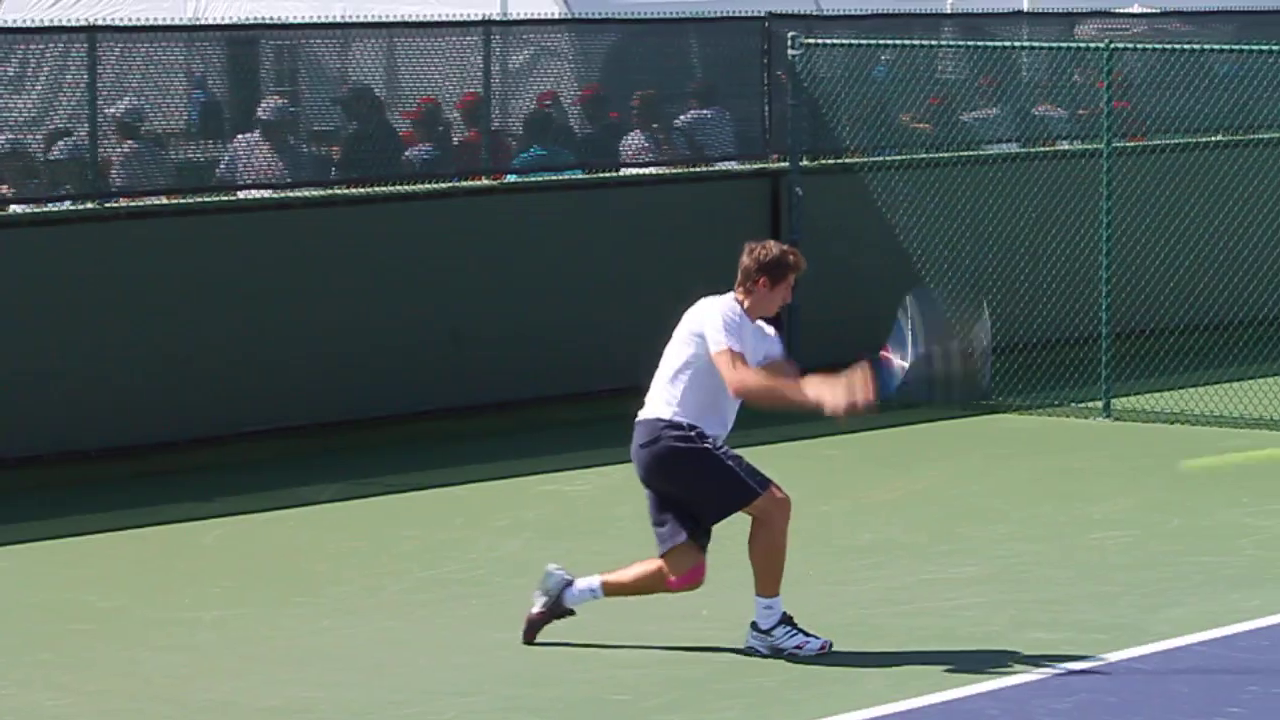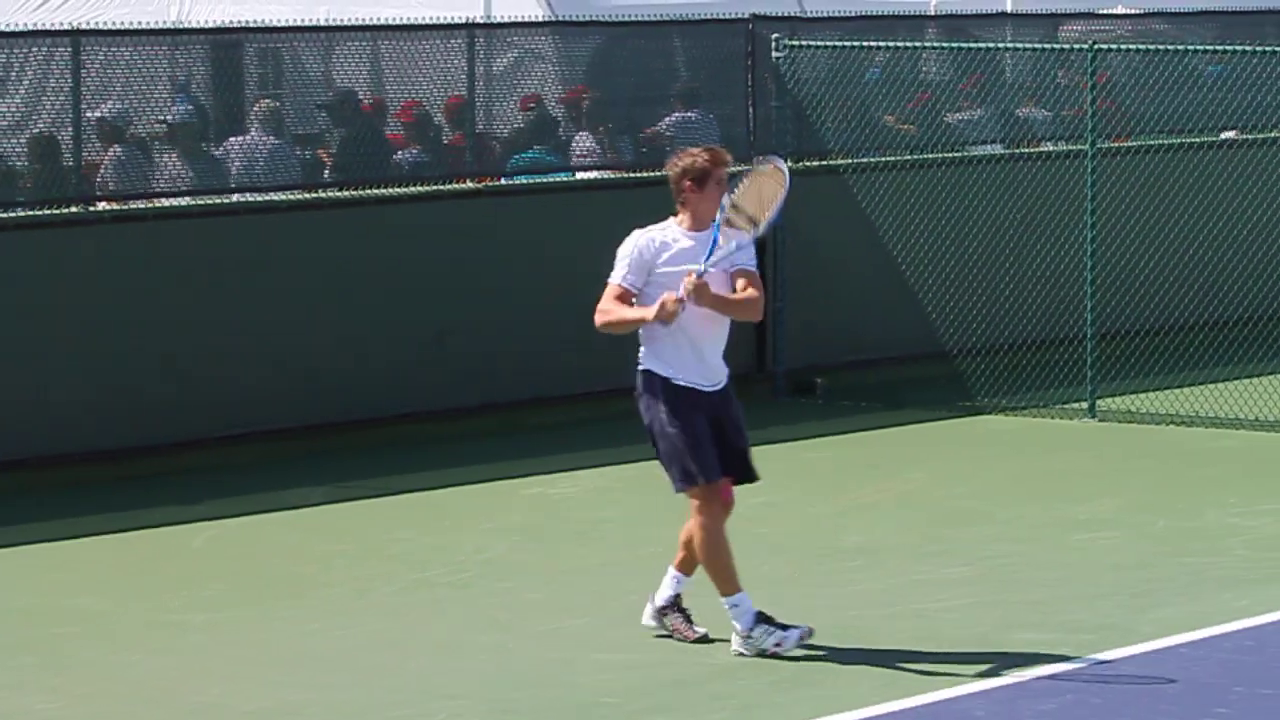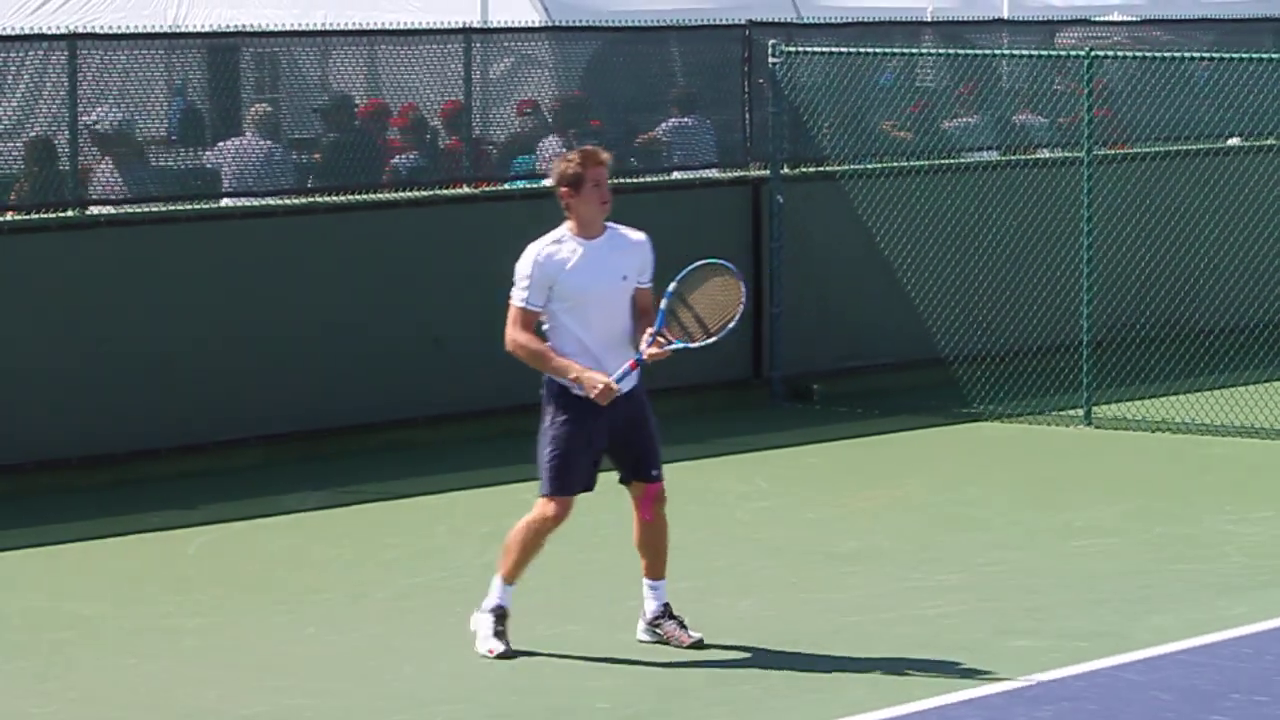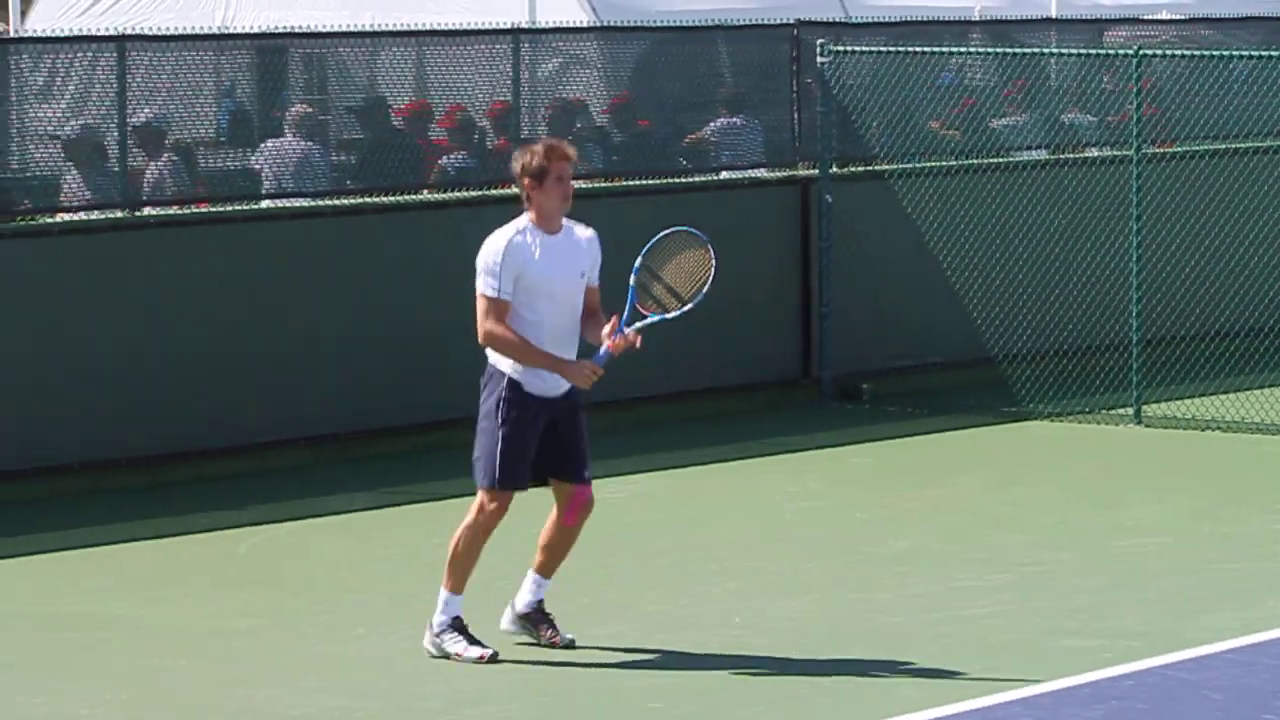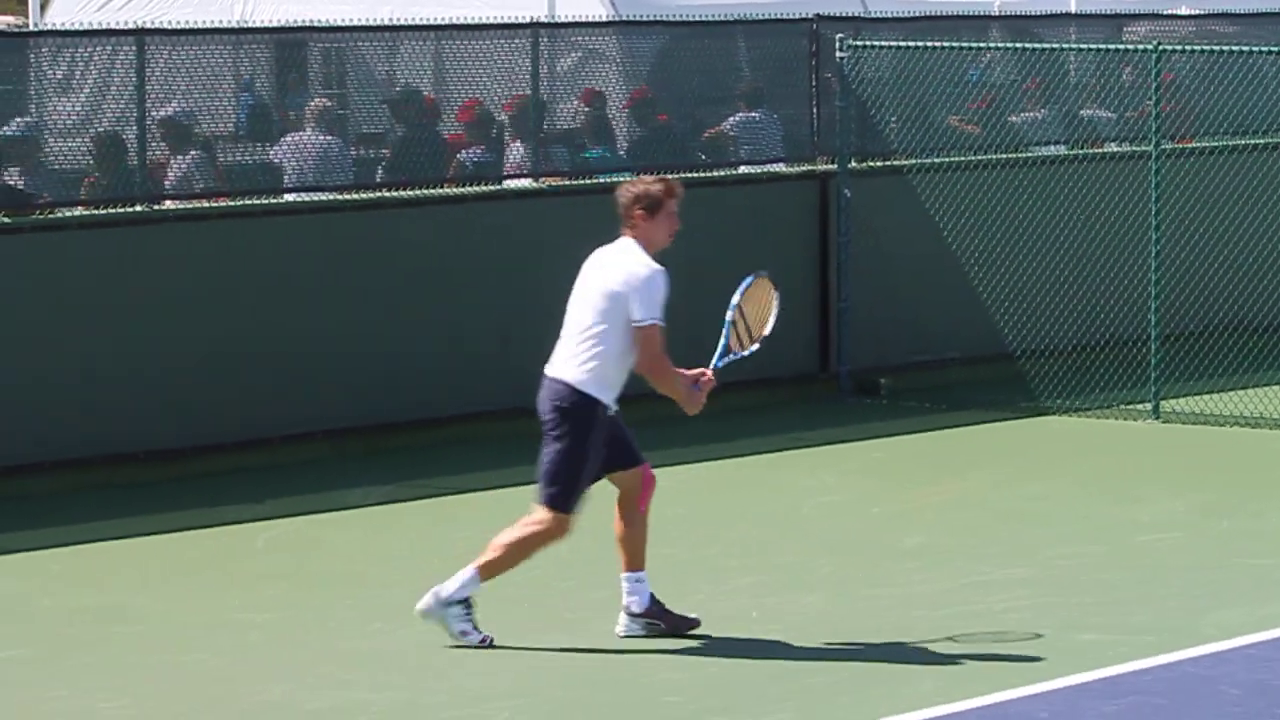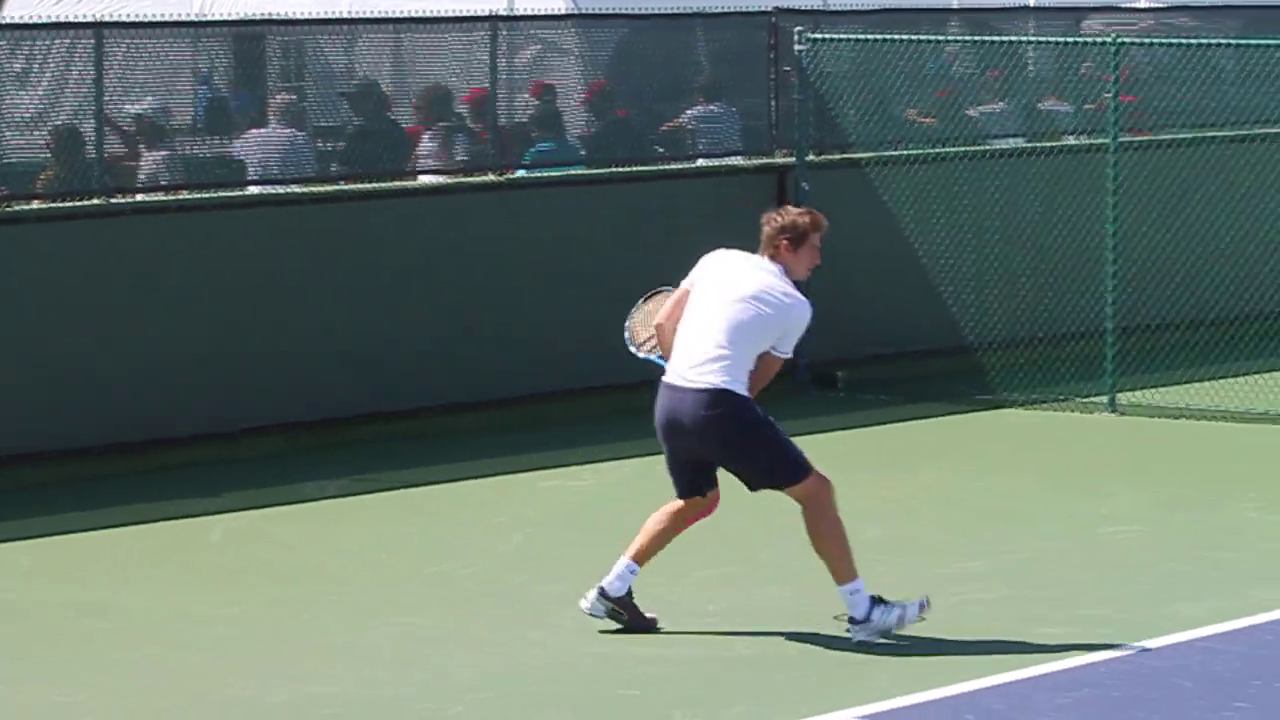
dt=0.5s
person 1, frame 1
left shoulder: (760, 334)
right shoulder: (716, 312)
left elbow: (789, 382)
right elbow: (740, 383)
left wrist: (834, 387)
right wrist: (821, 394)
left hip: (663, 443)
right hip: (672, 438)
left knee: (682, 573)
right knee: (774, 505)
left ankle: (567, 590)
right ankle: (768, 624)
person 1, frame 2
left shoulder: (736, 244)
right shoulder: (645, 244)
left elbow: (752, 306)
right elbow: (606, 315)
left wrist: (710, 299)
right wrist: (650, 312)
left hip: (715, 388)
right hip: (666, 388)
left knee: (720, 501)
right knee: (706, 499)
left ankle: (665, 602)
right ankle: (747, 626)
person 1, frame 3
left shoulder: (635, 245)
right shoulder: (542, 257)
right elbow: (517, 337)
left wrist: (649, 339)
right wrist: (581, 374)
left hip: (626, 392)
right hip: (572, 398)
left knee: (651, 498)
right knee: (553, 509)
left ankle: (655, 611)
right ankle: (492, 608)
person 1, frame 4
left shoulder: (586, 241)
right shoulder: (505, 247)
right elbow: (491, 330)
left wrist: (608, 334)
right wrist: (567, 366)
left hip: (558, 391)
right hip: (513, 387)
left knee: (577, 500)
right knee: (495, 500)
left ankle: (525, 606)
right ankle: (443, 624)
person 1, frame 5
left shoulder: (609, 258)
right shoulder: (648, 274)
right elbow: (652, 362)
left wrist: (682, 377)
right wrist: (686, 395)
left hip: (584, 399)
right hip: (578, 400)
left knee: (639, 482)
right knee: (553, 520)
left ankle: (638, 606)
right ankle: (452, 597)
person 1, frame 6
left shoulder: (718, 260)
right shoulder: (796, 306)
left elbow: (663, 323)
right elbow: (761, 377)
left hip: (669, 401)
right hip: (724, 409)
left knee: (695, 502)
right knee: (816, 493)
left ankle: (612, 591)
right ankle: (862, 609)
